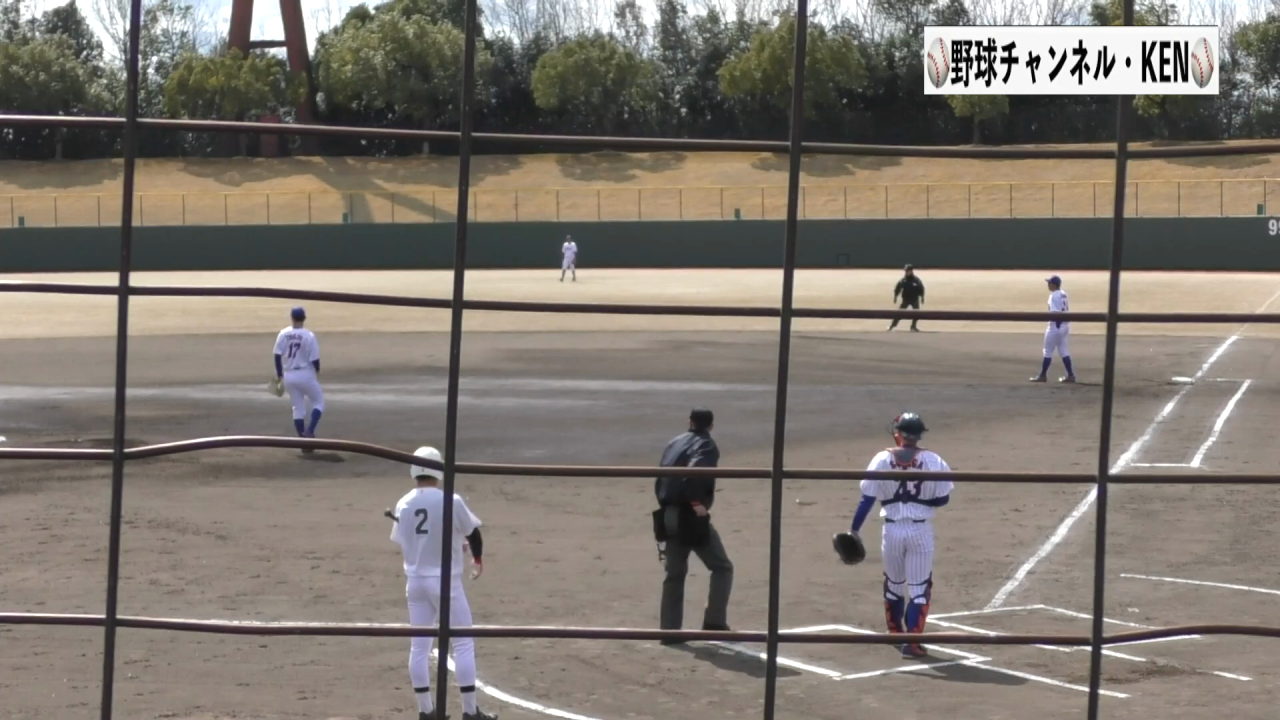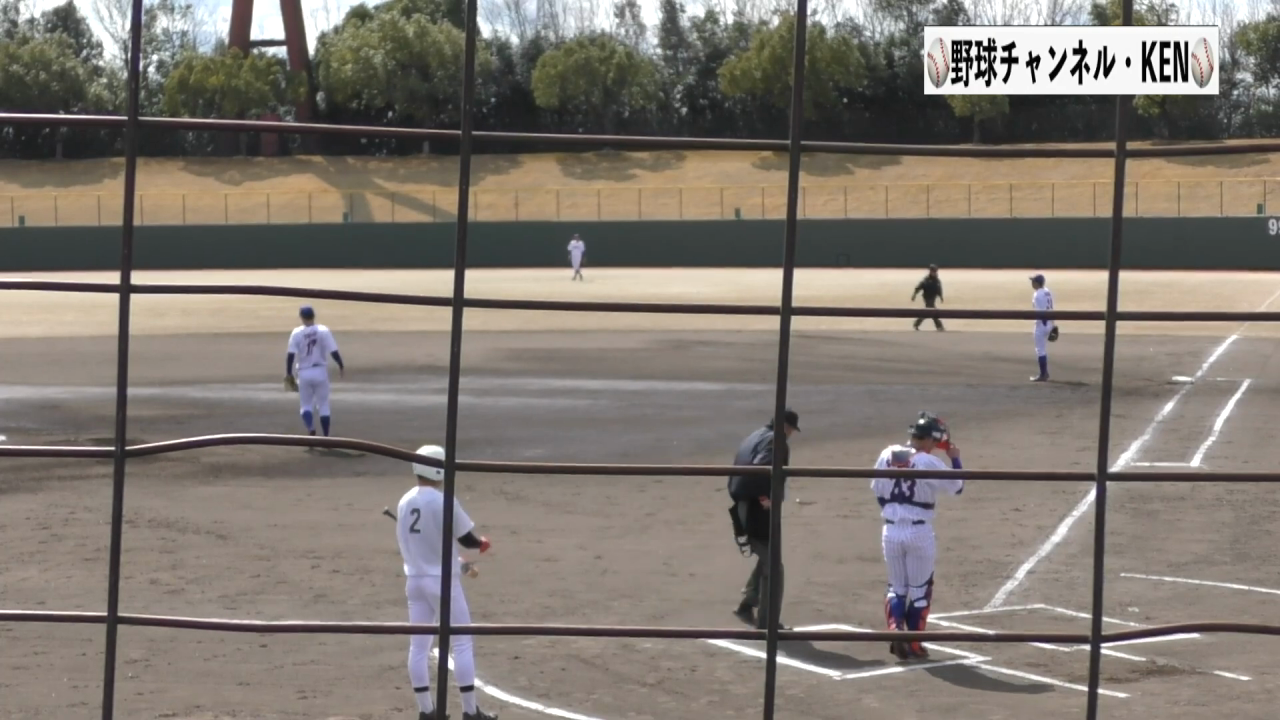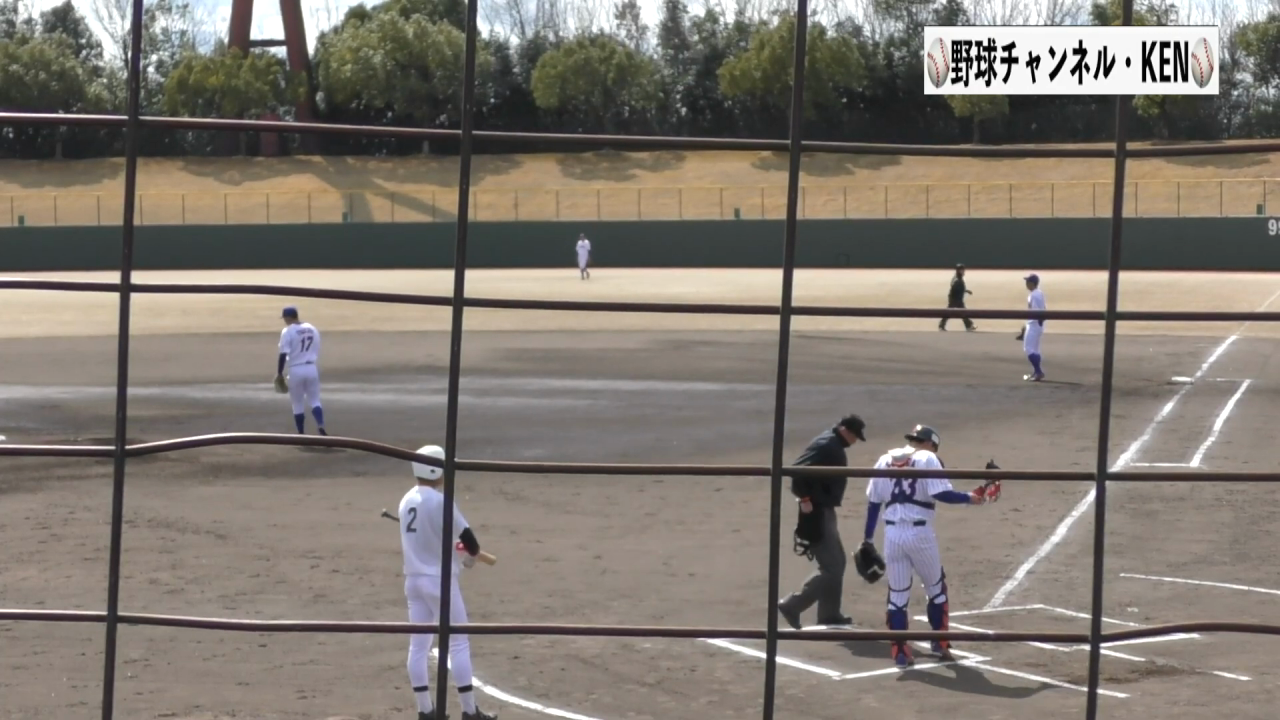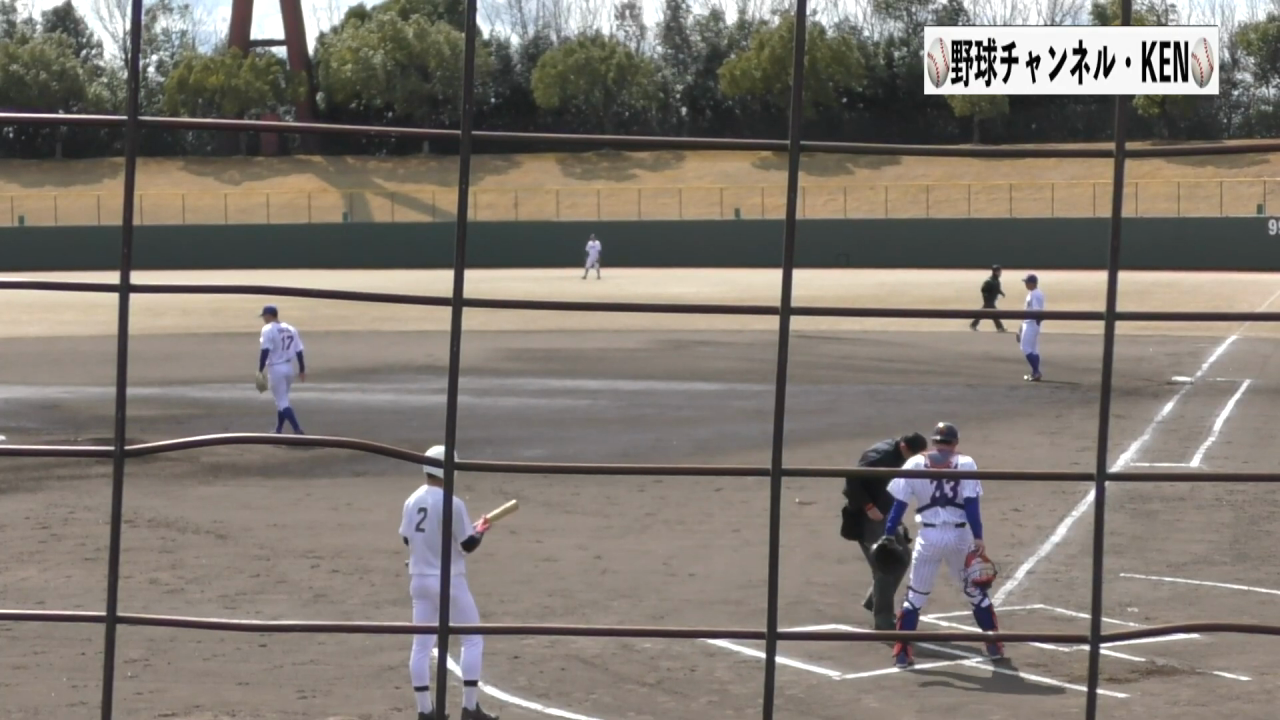
dt=0.5s
person 1, frame 1
left shoulder: (403, 505)
right shoulder: (452, 501)
left elbow: (401, 542)
right elbow: (473, 533)
right wrist: (478, 559)
left hip: (416, 581)
right hip: (445, 581)
left knee: (419, 646)
right knee: (463, 644)
person 1, frame 2
left shoulder: (404, 502)
right shoulder: (444, 502)
left elbow: (406, 541)
right elbow: (466, 538)
right wrist: (481, 544)
left hip: (415, 580)
right hip: (442, 580)
left knee: (419, 646)
right knee: (462, 643)
person 1, frame 3
left shoulder: (407, 500)
right shoulder: (440, 501)
right elbow: (466, 535)
left wrist: (453, 545)
right wrist: (473, 551)
left hip: (414, 580)
right hip: (439, 580)
left knee: (418, 645)
right knee: (458, 644)
person 1, frame 4
left shoulder: (412, 501)
right shoulder: (453, 504)
right elbow: (469, 545)
right wrist: (480, 531)
left hip: (420, 580)
right hip: (449, 581)
left knee: (422, 645)
right knee: (472, 639)
person 2, frame 1
left shoulder: (883, 459)
right shoulder: (931, 460)
left elbow: (867, 499)
right elbow: (943, 498)
left wrist: (854, 530)
left hip: (892, 530)
right hip: (920, 530)
left knee: (893, 584)
right knee: (919, 588)
left ankle: (897, 636)
right ankle: (911, 641)
person 2, frame 2
left shoulder: (886, 456)
right shoulder: (928, 462)
right elbow: (957, 487)
right wrist: (955, 458)
left hip: (891, 531)
right hip: (919, 533)
left knee: (896, 587)
right knee: (919, 590)
left ankle: (896, 635)
right ankle: (913, 644)
person 2, frame 3
left shoulder: (884, 461)
right shoulder: (927, 459)
left elbow: (874, 503)
right elbow: (940, 493)
left wrist: (868, 538)
right wrist: (970, 498)
left hip: (891, 534)
right hip: (920, 533)
left knee: (897, 594)
right knee: (936, 588)
left ankle: (900, 651)
right ankle: (940, 643)
person 2, frame 4
left shoulder: (916, 463)
right shoulder: (966, 463)
left elbow: (900, 503)
right elbow: (971, 503)
left wrist: (890, 537)
right wrist: (979, 539)
left hip: (929, 537)
right hip: (959, 536)
left knee: (915, 595)
right knee: (976, 591)
left ankle: (901, 652)
right ankle: (993, 645)
person 3, frame 1
left shoulder: (673, 443)
right shoulder: (707, 446)
left elbow: (661, 481)
right elbow: (693, 473)
left wrist: (668, 508)
right wrist: (697, 502)
left hip: (669, 516)
right hip: (692, 518)
left knee: (674, 575)
right knee: (722, 568)
left ankle: (669, 631)
right ankle: (714, 622)
person 3, frame 2
left shoulder: (752, 438)
right shoulder: (777, 442)
left elbow: (737, 473)
right elbow: (762, 469)
left wrist: (741, 499)
right wrist: (764, 497)
left hip: (744, 508)
right hip: (761, 510)
left knee: (766, 561)
right knee: (772, 566)
left ankle: (747, 605)
right ankle: (765, 623)
person 3, frame 3
left shoulder: (832, 444)
right shoulder: (827, 445)
right elbow: (798, 469)
right wrist: (805, 499)
left hip: (824, 511)
right hip: (819, 512)
left knee: (836, 562)
right knee: (831, 567)
left ankle: (829, 614)
right ankle: (791, 605)
person 3, frame 4
left shoulder: (897, 456)
right shoulder: (880, 456)
right elbow: (852, 480)
left wrist: (886, 507)
right wrist: (869, 507)
left hip: (880, 513)
right hip: (864, 515)
left ankle: (874, 601)
right ankle: (884, 622)
